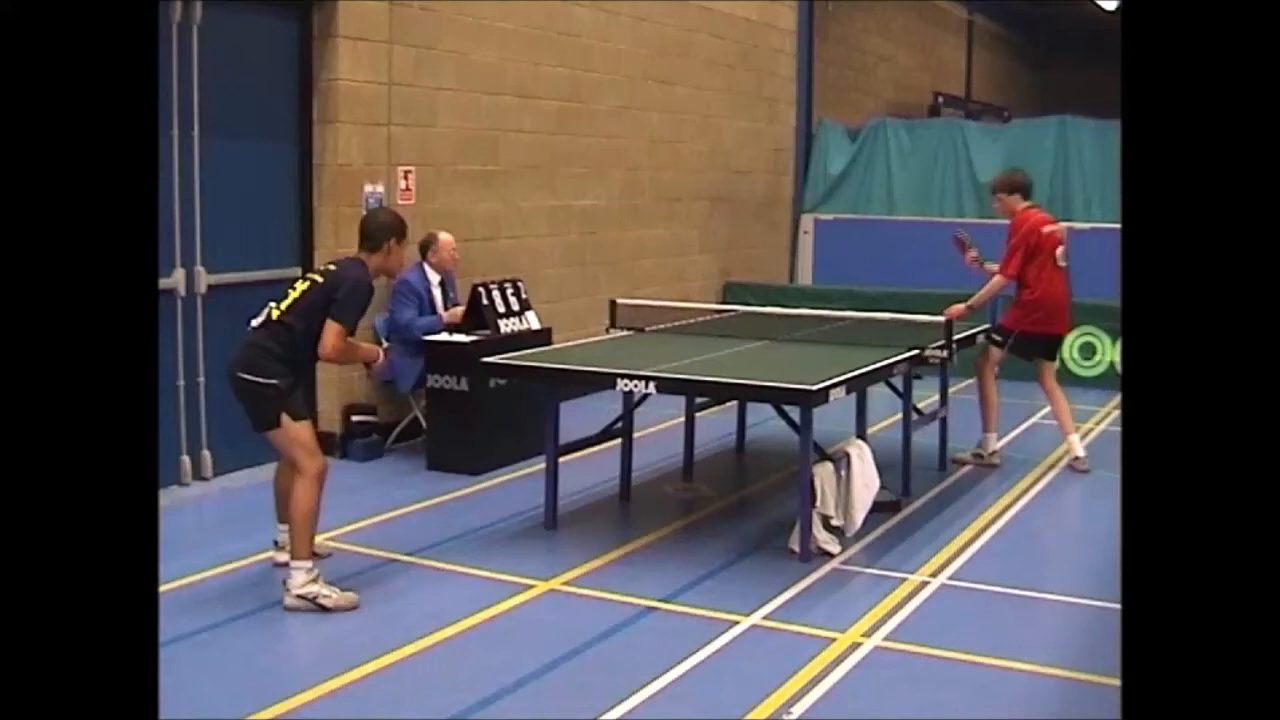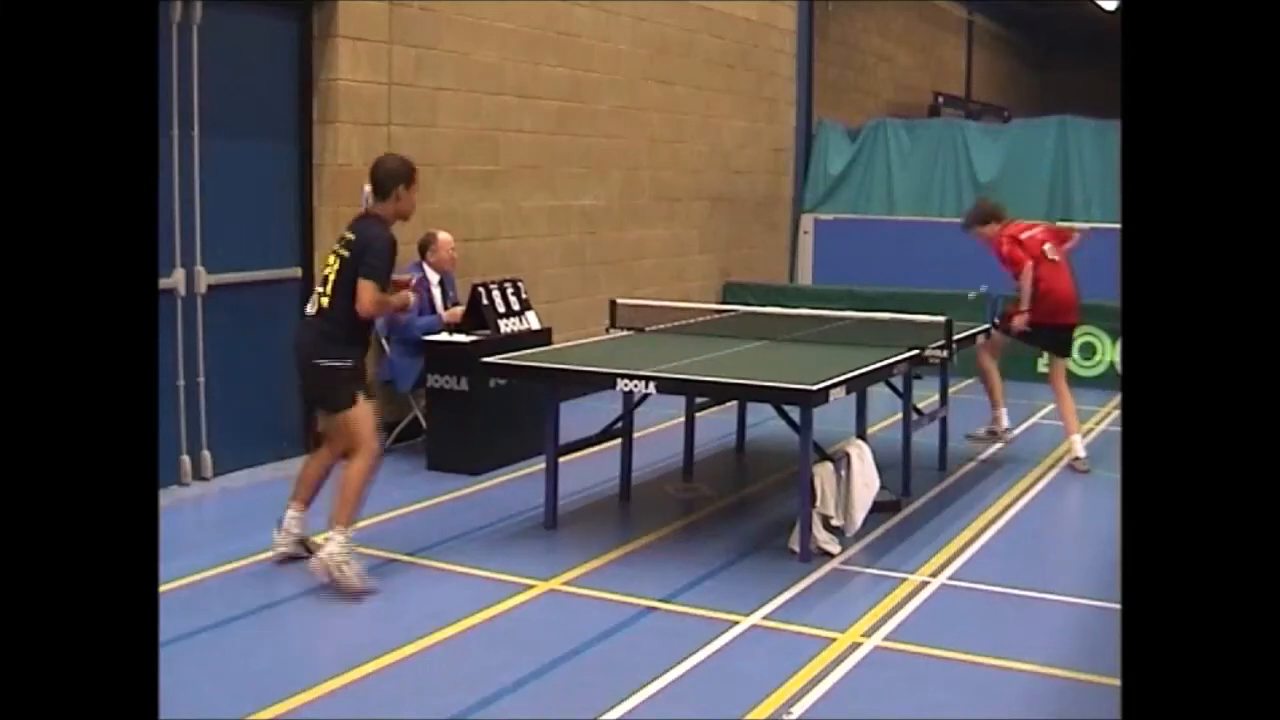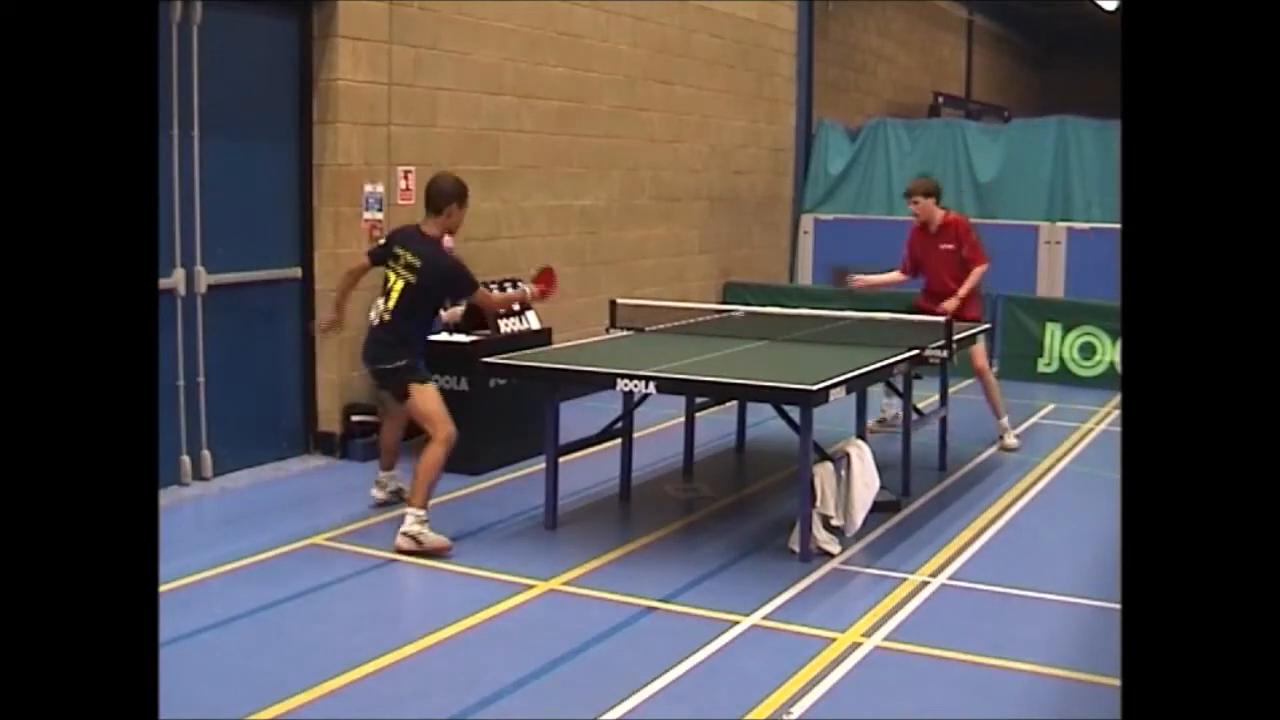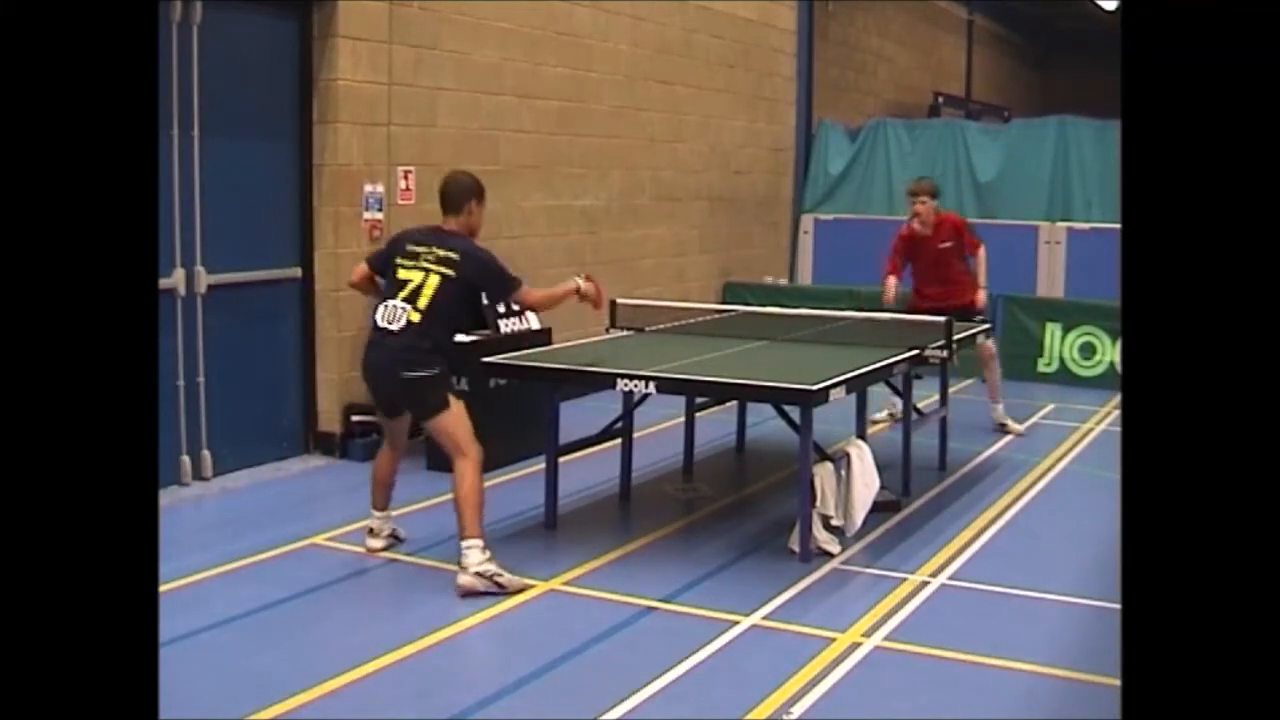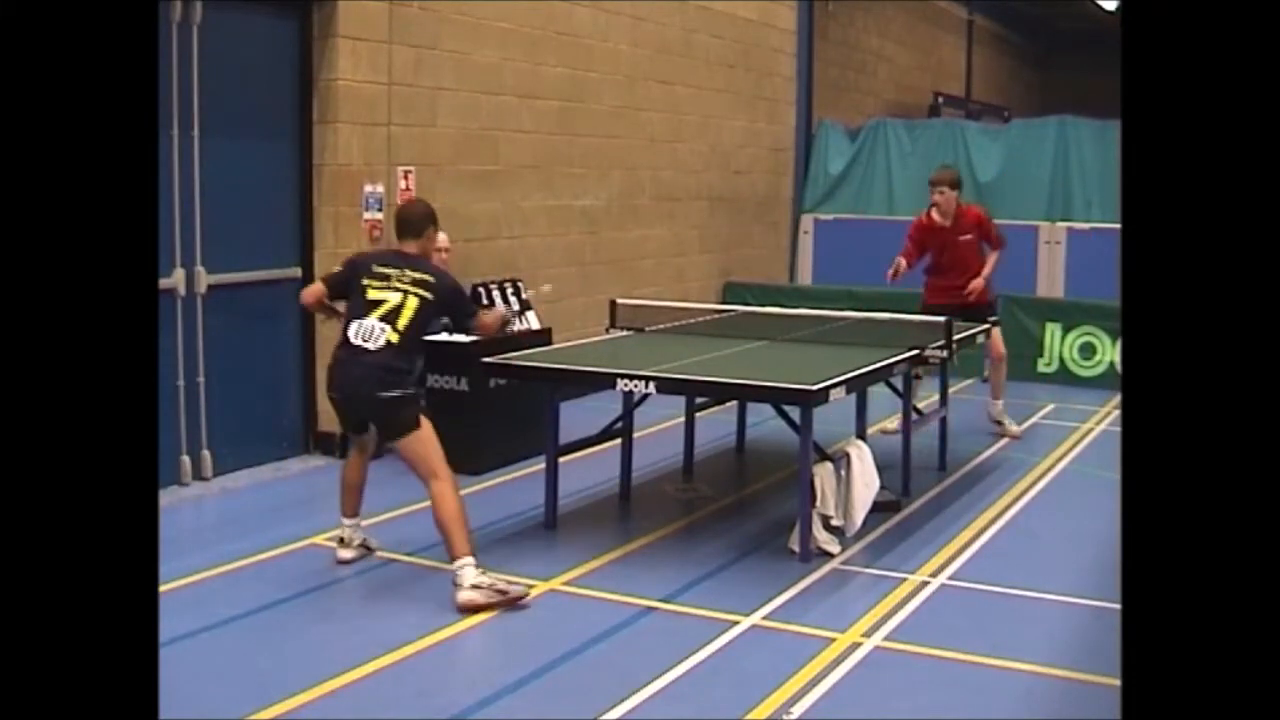
dt=1s
person 1, frame 1
left shoulder: (341, 269)
right shoulder: (358, 282)
right elbow: (328, 350)
left wrist: (361, 349)
right wrist: (368, 354)
left hip: (258, 366)
right hip: (264, 374)
left knee: (293, 454)
right knee: (312, 466)
left ankle: (288, 541)
right ankle: (302, 582)
person 1, frame 2
left shoulder: (363, 228)
right shoulder: (377, 239)
right elbow: (367, 306)
left wrist: (393, 291)
right wrist: (401, 300)
left hip: (321, 350)
right hip: (334, 354)
left knee: (336, 444)
right knee: (367, 450)
left ankle: (289, 532)
right ankle: (334, 547)
person 1, frame 3
left shoulder: (399, 237)
right shoulder: (442, 263)
left elbow: (353, 272)
right elbow: (490, 304)
left wrist: (336, 311)
right wrist: (523, 295)
left hip: (379, 347)
right hip: (398, 355)
left knee: (397, 414)
right knee: (443, 434)
left ankle: (385, 484)
right ankle: (413, 528)
person 1, frame 4
left shoulder: (406, 240)
right shoulder: (474, 258)
left elbow: (358, 280)
right elbow: (532, 299)
right wrist: (576, 286)
left hip: (377, 359)
right hip: (418, 367)
left knee: (393, 443)
right knee: (468, 455)
left ankle: (379, 528)
right ankle: (474, 561)
person 1, frame 5
left shoulder: (362, 263)
right shoulder: (438, 281)
left elbow: (309, 299)
right elbow: (487, 325)
right wrist: (506, 314)
left hip: (342, 380)
right hip: (389, 388)
left knee: (360, 448)
right knee: (441, 479)
left ankle: (349, 537)
right ankle: (469, 579)
person 2, frame 1
left shoulder: (1024, 225)
right shoulder: (1047, 222)
left elbow: (1006, 276)
left wrist: (967, 306)
right wrist: (983, 264)
left hip: (1031, 311)
right hip: (1055, 313)
left knee: (985, 365)
right knee: (1047, 379)
left ankle: (988, 447)
right ankle: (1077, 451)
person 2, frame 2
left shoulder: (1003, 241)
right shoulder: (1033, 228)
left elbow: (1026, 267)
right elbow: (1072, 238)
left wrist: (1023, 310)
left hip: (1043, 310)
right hip: (1066, 308)
left knee: (985, 347)
right knee: (1058, 380)
left ankle: (999, 423)
right ankle: (1078, 452)
person 2, frame 3
left shoulder: (958, 225)
right shoulder: (917, 234)
left elbow: (980, 265)
right elbow: (906, 273)
left wrist: (957, 298)
right wrist: (865, 280)
left hip: (964, 308)
right hip: (929, 305)
left knee: (979, 366)
left ankle: (1004, 428)
right ankle: (890, 412)
person 2, frame 4
left shoulder: (955, 223)
right shoulder: (905, 236)
left elbow: (978, 250)
right elbow: (894, 271)
left wrist: (981, 287)
right wrist: (890, 288)
left hip: (964, 300)
right hip: (926, 303)
left knee: (988, 352)
left ankle: (999, 415)
right ankle: (896, 407)
person 2, frame 5
left shoulder: (976, 217)
right shoulder: (922, 224)
left elbow: (997, 246)
right elbow: (908, 257)
left wrist: (983, 278)
right wrist: (898, 268)
left hip: (976, 295)
right hip: (938, 297)
left knee: (998, 353)
left ankle: (998, 414)
